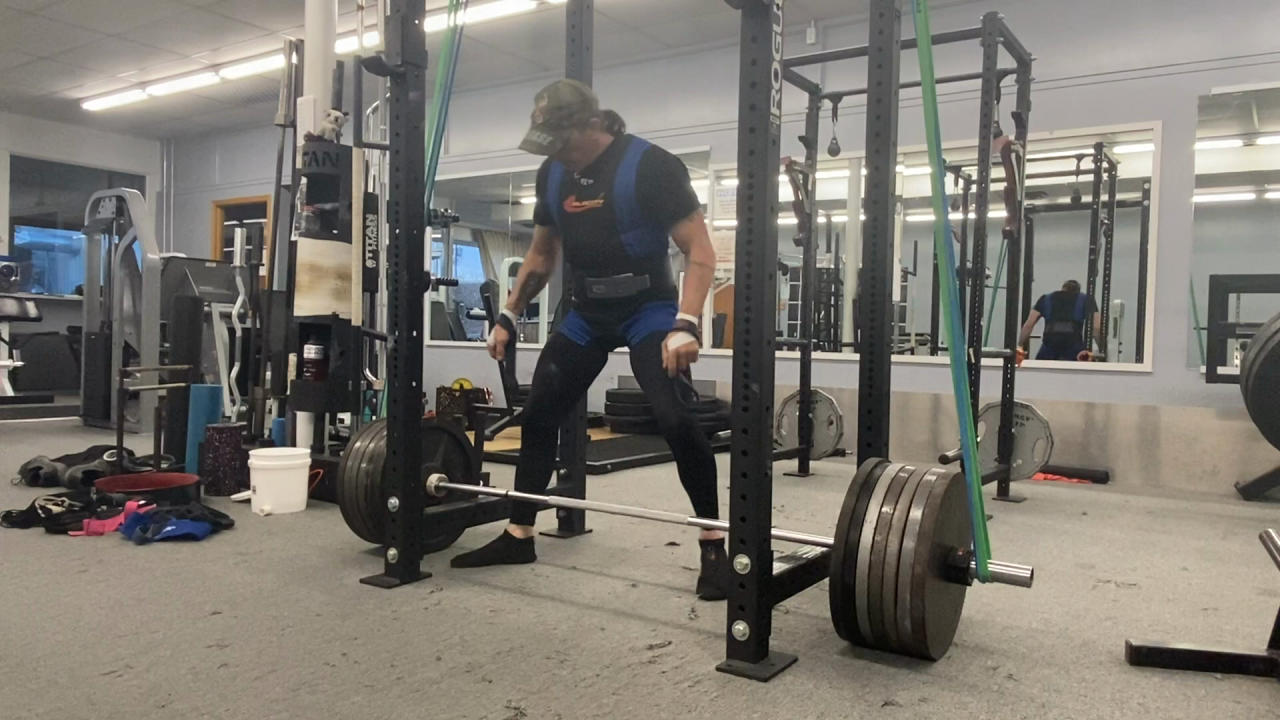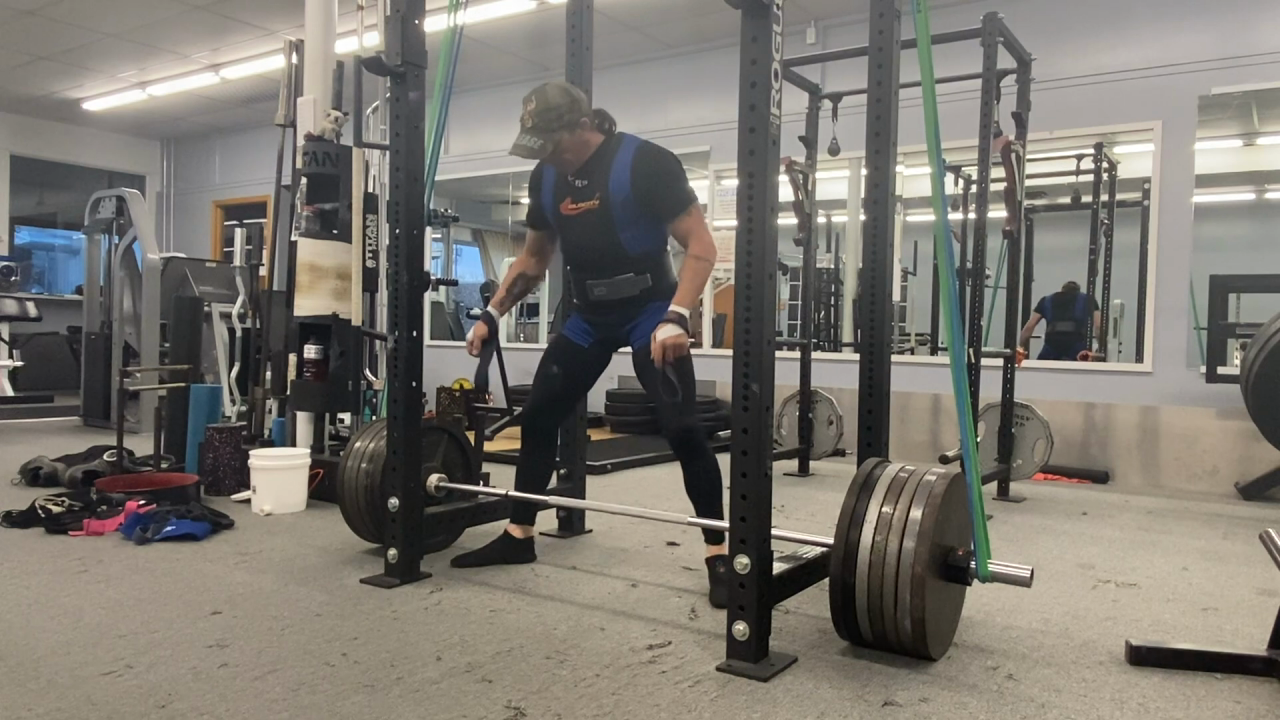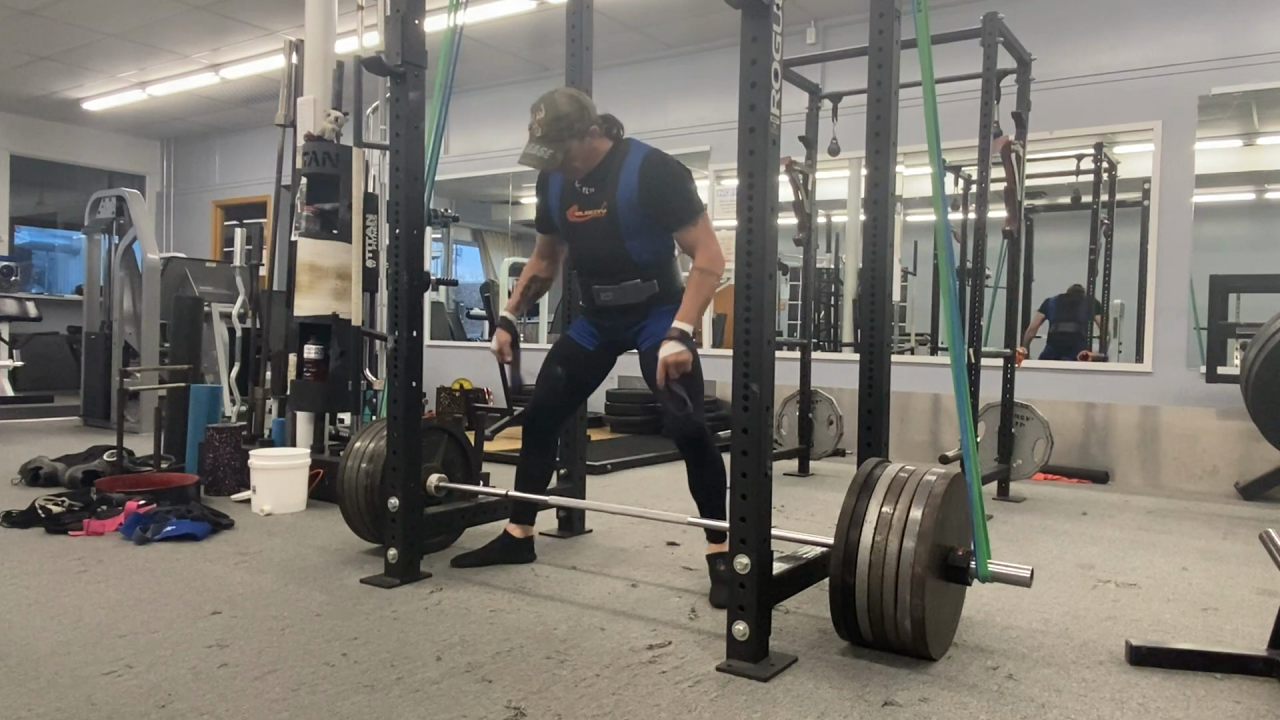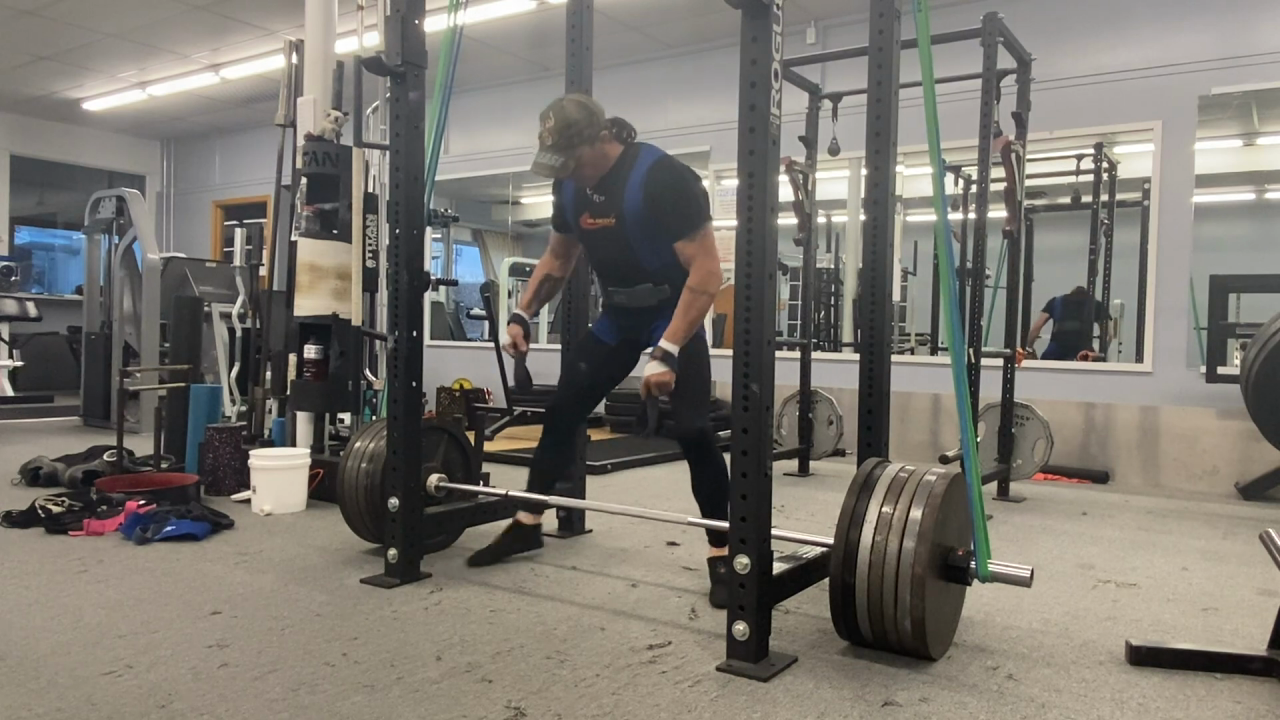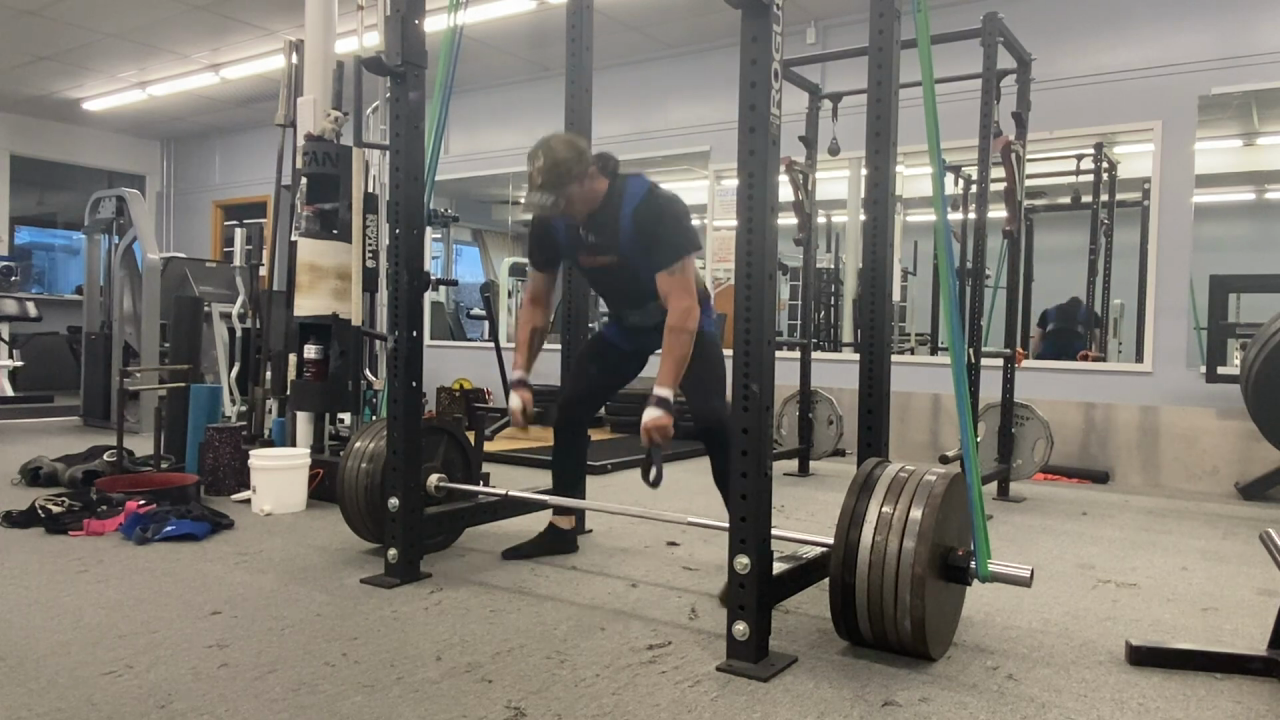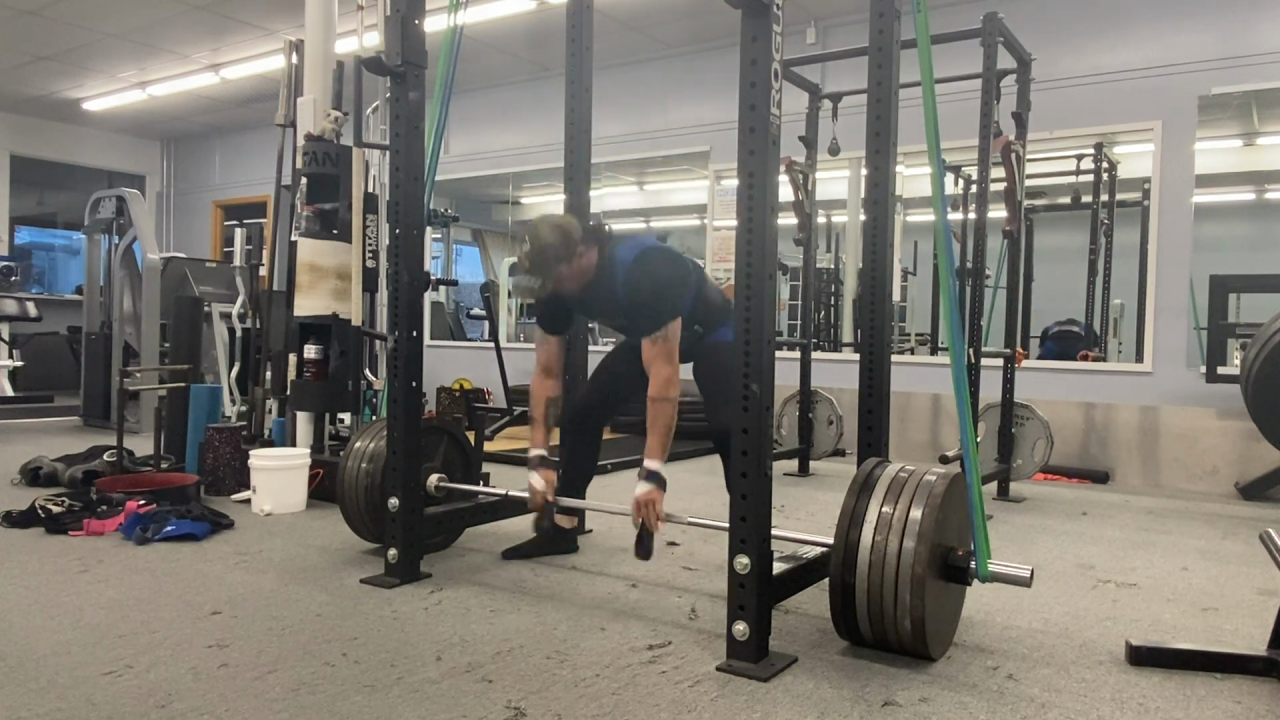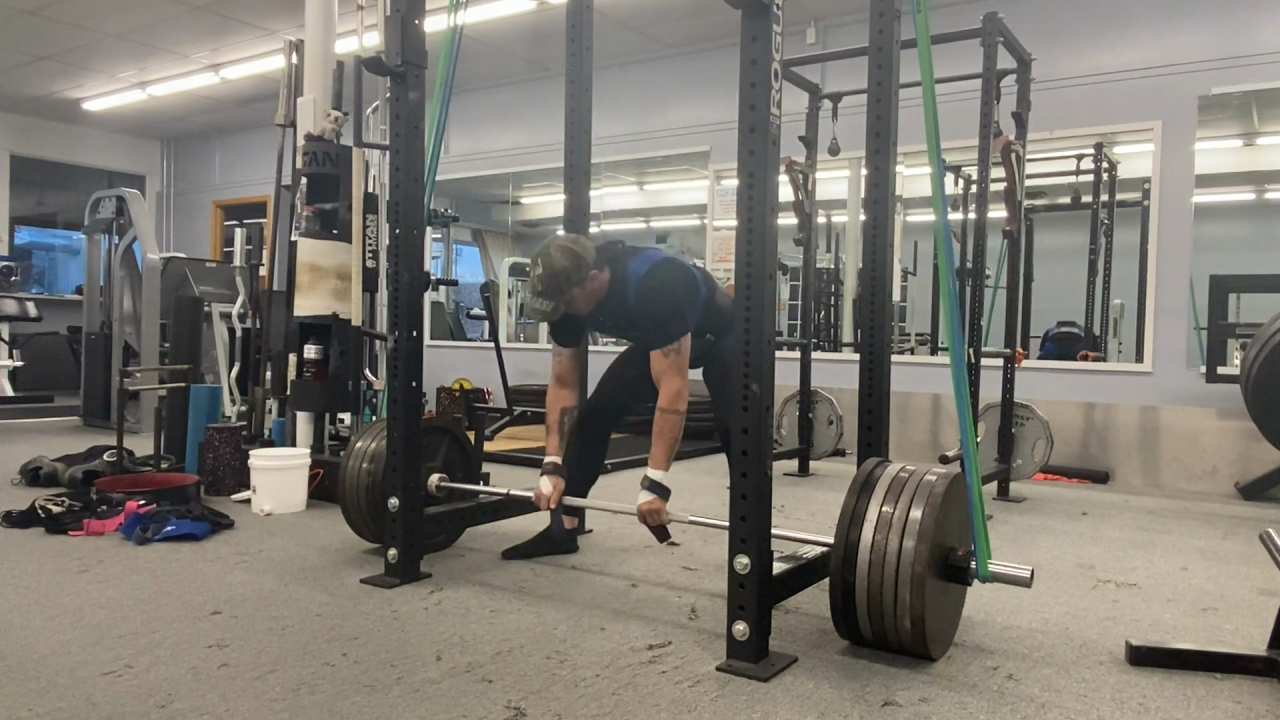
dt=0.2s
person 1, frame 1
left shoulder: (650, 166)
right shoulder: (553, 176)
left elbow: (700, 251)
right elbow: (541, 254)
left wrist: (687, 323)
right wrist: (508, 318)
left hip: (648, 311)
right hip: (586, 313)
left knee: (676, 421)
right knee: (538, 417)
left ankle: (714, 543)
right ankle: (518, 535)
person 1, frame 2
left shoulder: (646, 164)
right shoulder: (546, 178)
left elbow: (700, 245)
right elbow: (534, 256)
left wrist: (676, 317)
right wrist: (492, 314)
left hip: (649, 310)
right hip: (589, 315)
left knee: (681, 428)
right knee: (537, 418)
left ankle: (719, 555)
right ankle: (518, 536)
person 1, frame 3
left shoulder: (654, 172)
right shoulder: (554, 182)
left elbow: (708, 256)
right elbow: (545, 258)
left wrist: (680, 334)
right wrist: (508, 318)
left hip: (657, 314)
right hip: (596, 317)
left knee: (688, 428)
right knee: (538, 419)
left ankle: (722, 554)
right ankle: (517, 536)
person 1, frame 4
left shoulder: (665, 179)
right shoulder: (571, 184)
left elbow: (706, 271)
right elbow: (558, 257)
left wrist: (668, 351)
right wrist: (521, 316)
left hip: (675, 314)
right hip: (618, 316)
left knee: (693, 431)
right knee: (563, 411)
left ankle: (723, 555)
right ankle: (527, 523)
person 1, frame 5
left shoulder: (651, 209)
right shoulder: (551, 217)
left elbow: (684, 311)
right elbow: (535, 301)
left wrist: (662, 399)
right wrist: (520, 379)
left hip: (684, 318)
right hip: (625, 323)
left knee: (712, 421)
right knee: (569, 409)
right ankle: (562, 528)
person 1, frame 6
left shoulder: (645, 271)
right shoulder: (554, 283)
left elbow: (663, 376)
right elbow: (547, 373)
left wrist: (652, 474)
right wrist: (540, 458)
left hip: (708, 330)
right hip: (645, 333)
left knee: (725, 428)
right knee: (584, 411)
right ankle: (562, 527)
person 1, frame 7
left shoulder: (655, 284)
right shoulder: (567, 297)
left elbow: (672, 388)
right elbow: (563, 385)
left wrist: (655, 484)
right wrist: (552, 466)
left hip: (719, 335)
right hip: (656, 341)
right knee: (593, 414)
right ankle: (563, 528)
